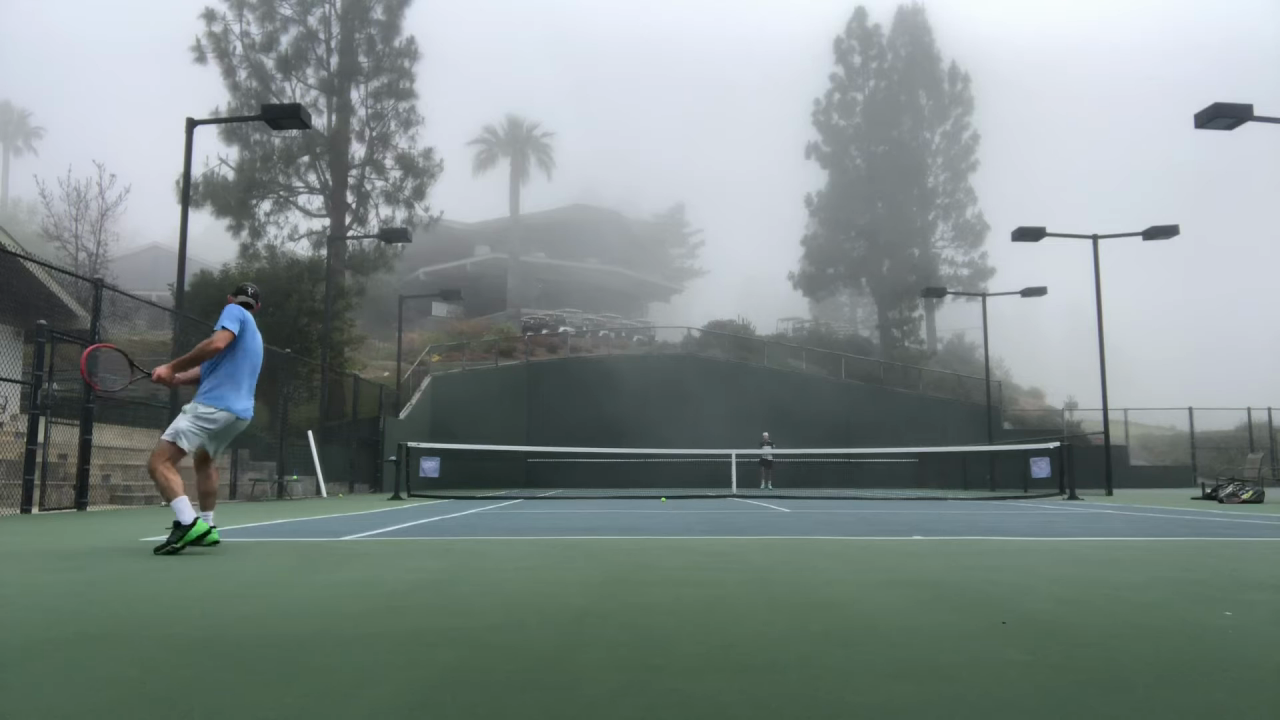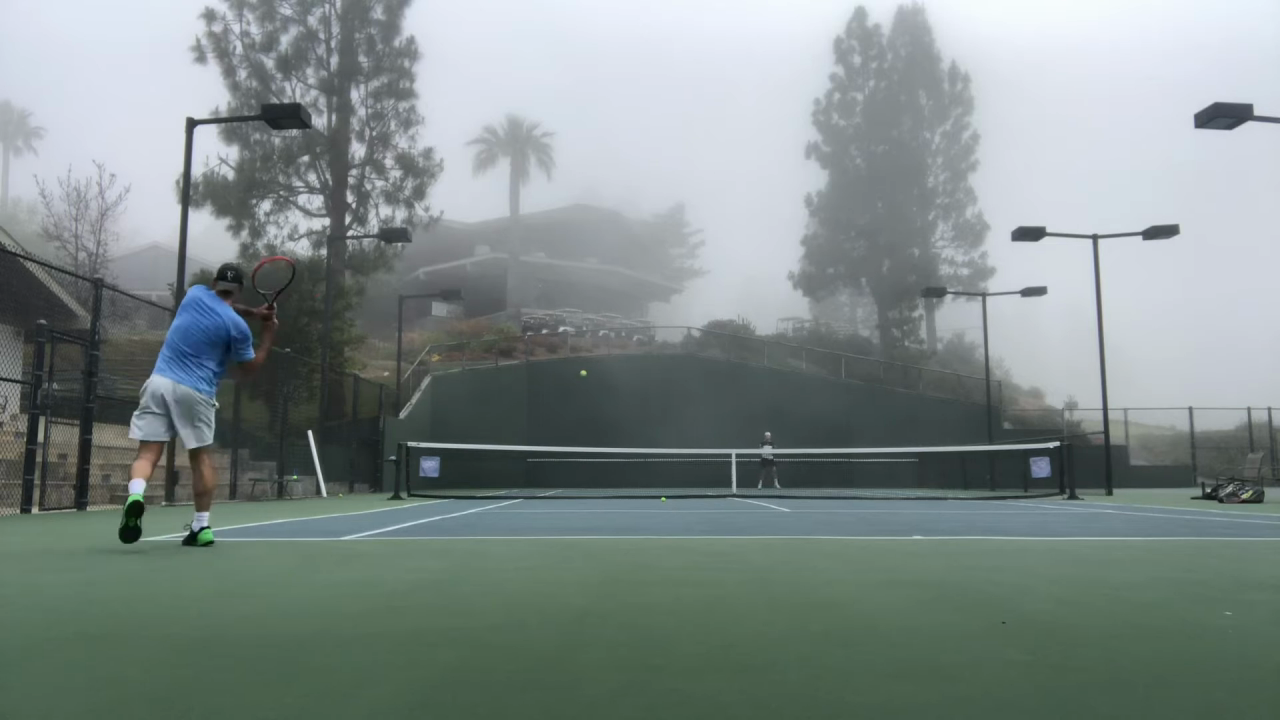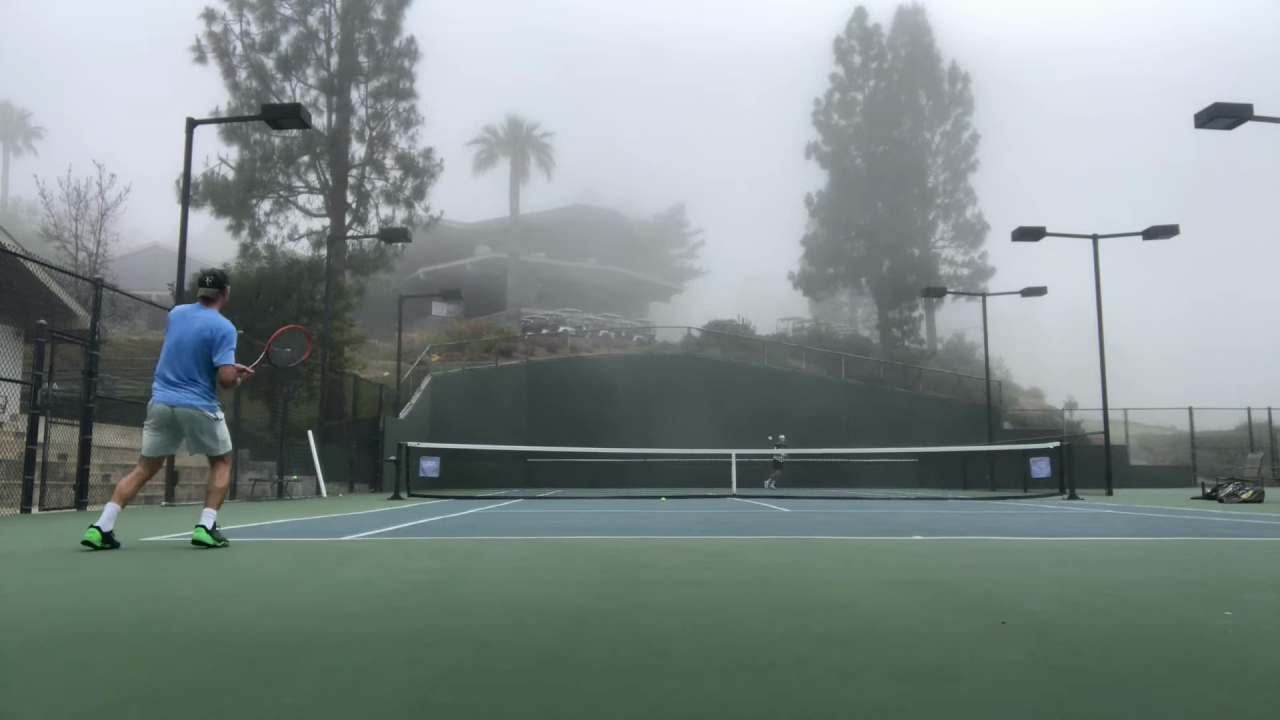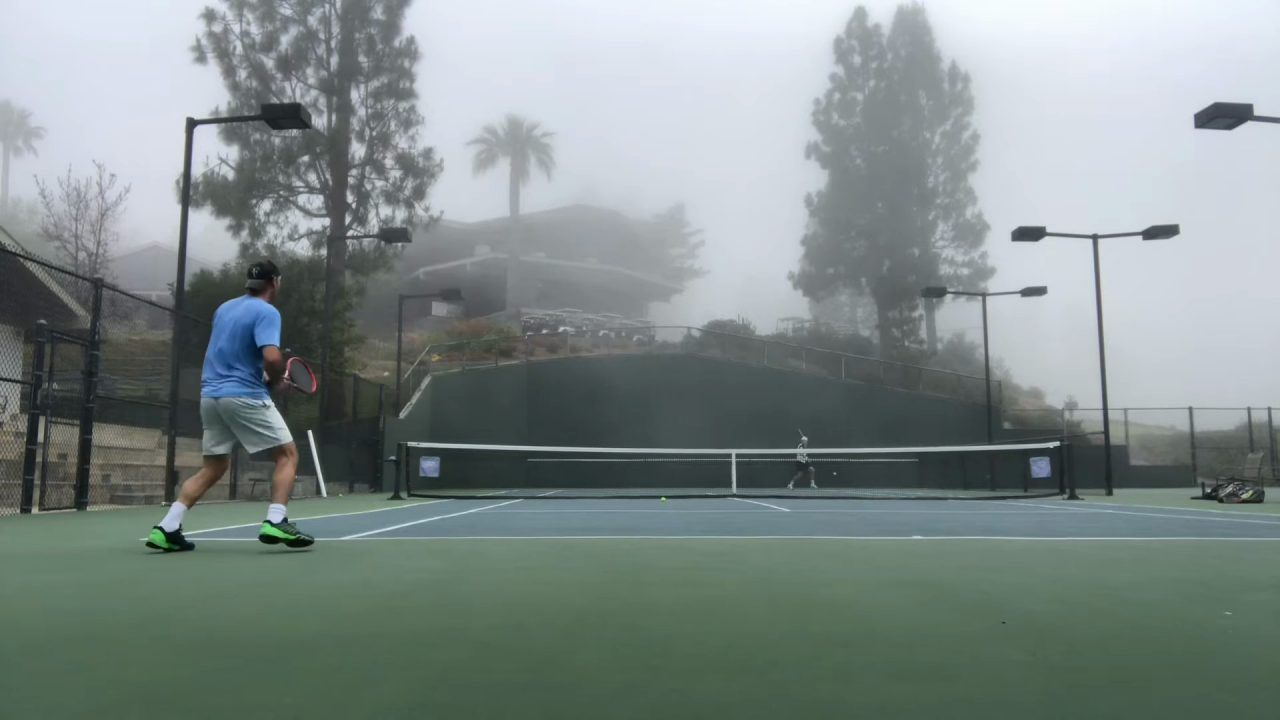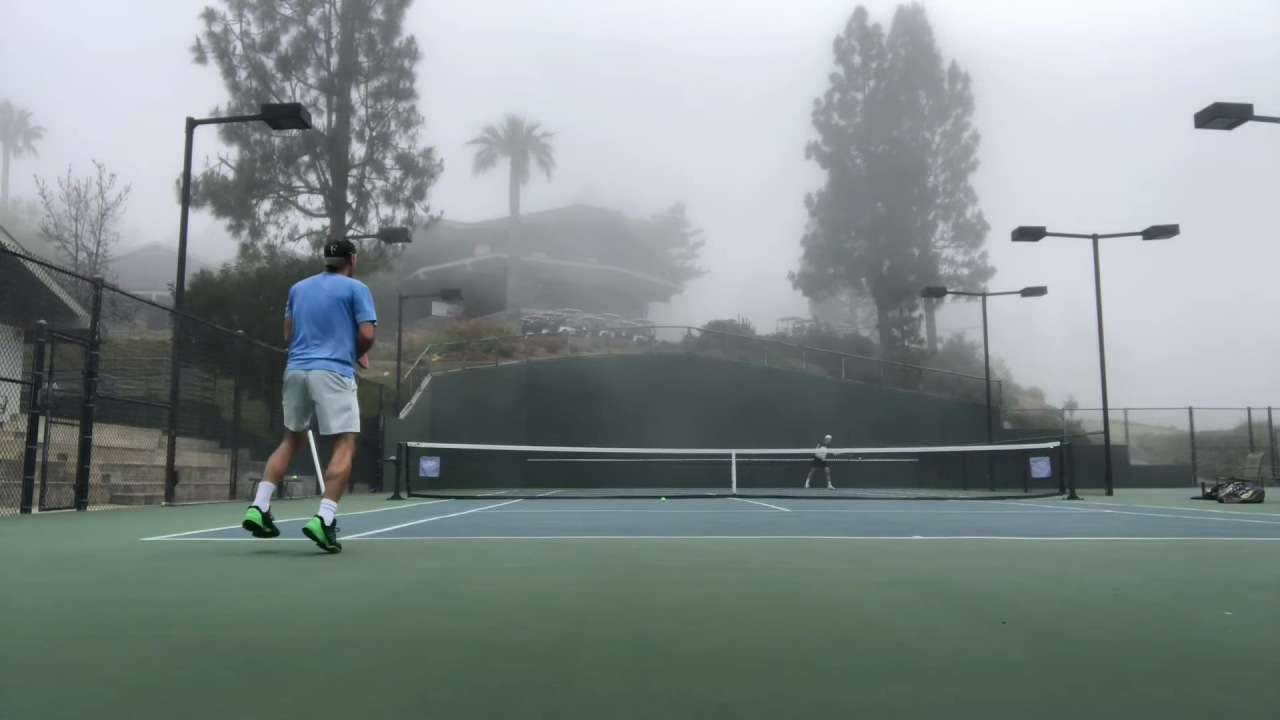
dt=0.4s
person 1, frame 1
left shoulder: (234, 312)
right shoulder: (253, 335)
left elbow: (218, 344)
right elbow: (205, 372)
left wrist: (171, 367)
right wrist: (174, 377)
left hip: (213, 406)
right hip: (238, 412)
left knee: (159, 463)
right knee: (203, 460)
left ankle: (187, 524)
right ankle: (205, 527)
person 1, frame 2
left shoulder: (195, 294)
right shoulder: (238, 327)
right elbow: (250, 368)
left wrist: (254, 312)
right wrist: (269, 334)
left hip: (160, 383)
right hip: (196, 393)
left knee: (147, 456)
right knee: (201, 457)
left ankle: (136, 498)
right ankle: (201, 527)
person 1, frame 3
left shoulder: (176, 313)
right shoulder: (224, 327)
right elbow: (224, 378)
left wrist: (229, 366)
right wrist: (236, 378)
left hip: (161, 403)
right hip: (199, 407)
left knee: (146, 468)
right knee: (222, 463)
left ankle: (100, 528)
right ankle: (206, 527)
person 1, frame 4
left shoulder: (223, 309)
right shoulder: (267, 313)
right elbow: (272, 359)
right wrist: (275, 382)
left hip: (211, 396)
right hip: (245, 396)
left knee: (211, 468)
right knee: (287, 456)
left ankle: (167, 528)
right ankle: (276, 522)
person 1, frame 5
left shoulder: (298, 289)
right shoulder: (355, 287)
left elbow: (288, 334)
right elbow: (367, 334)
right wrist: (352, 354)
left hip: (296, 371)
right hip: (332, 372)
left knee: (290, 442)
right knee: (345, 447)
left ankle: (258, 509)
right ankle: (323, 520)
